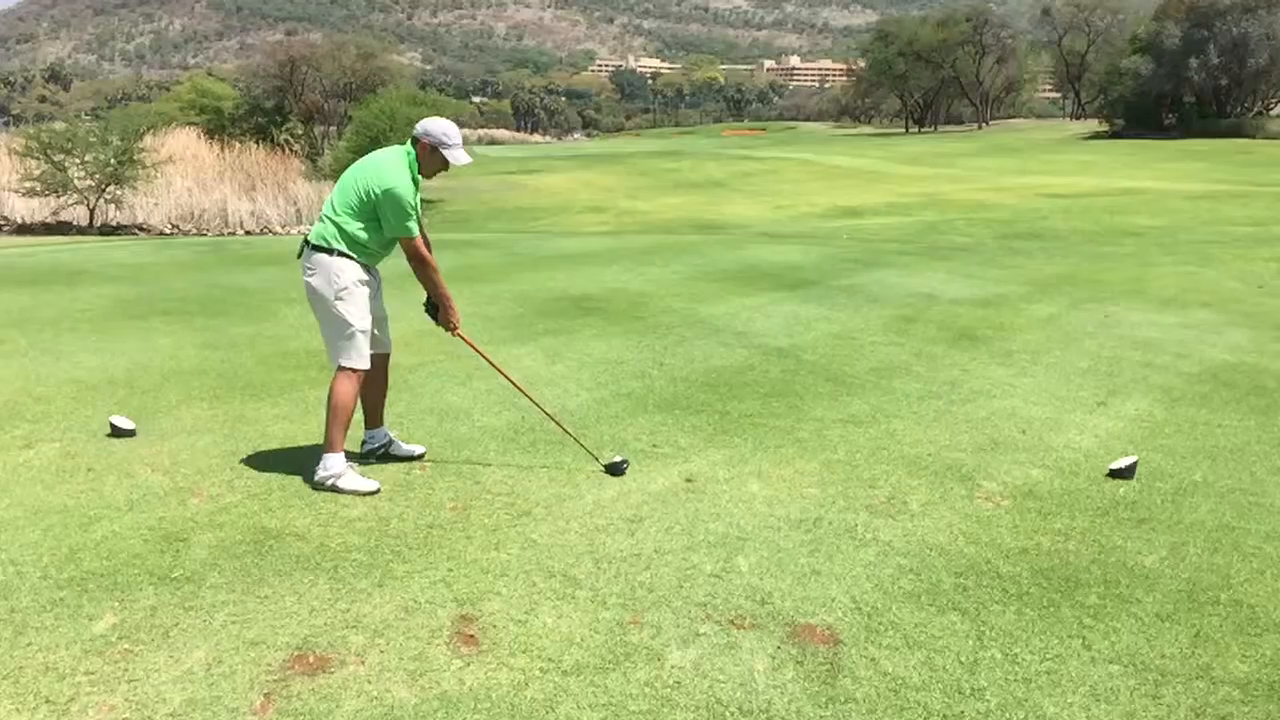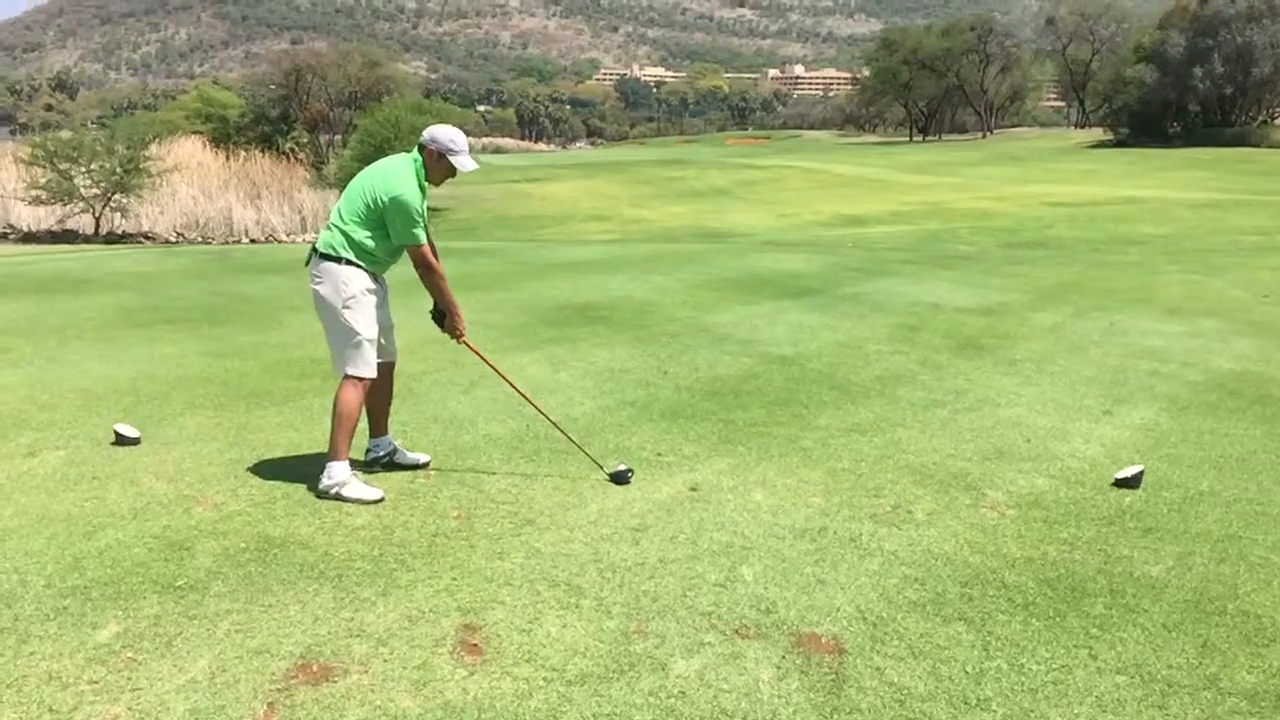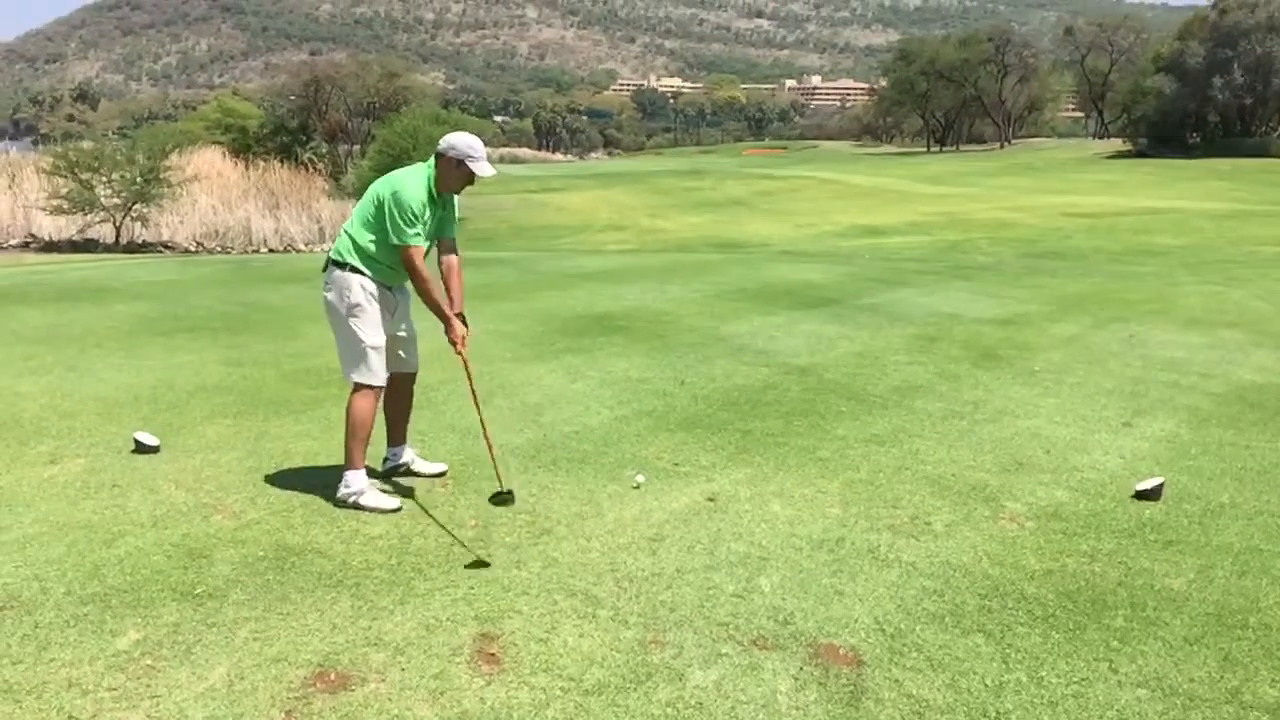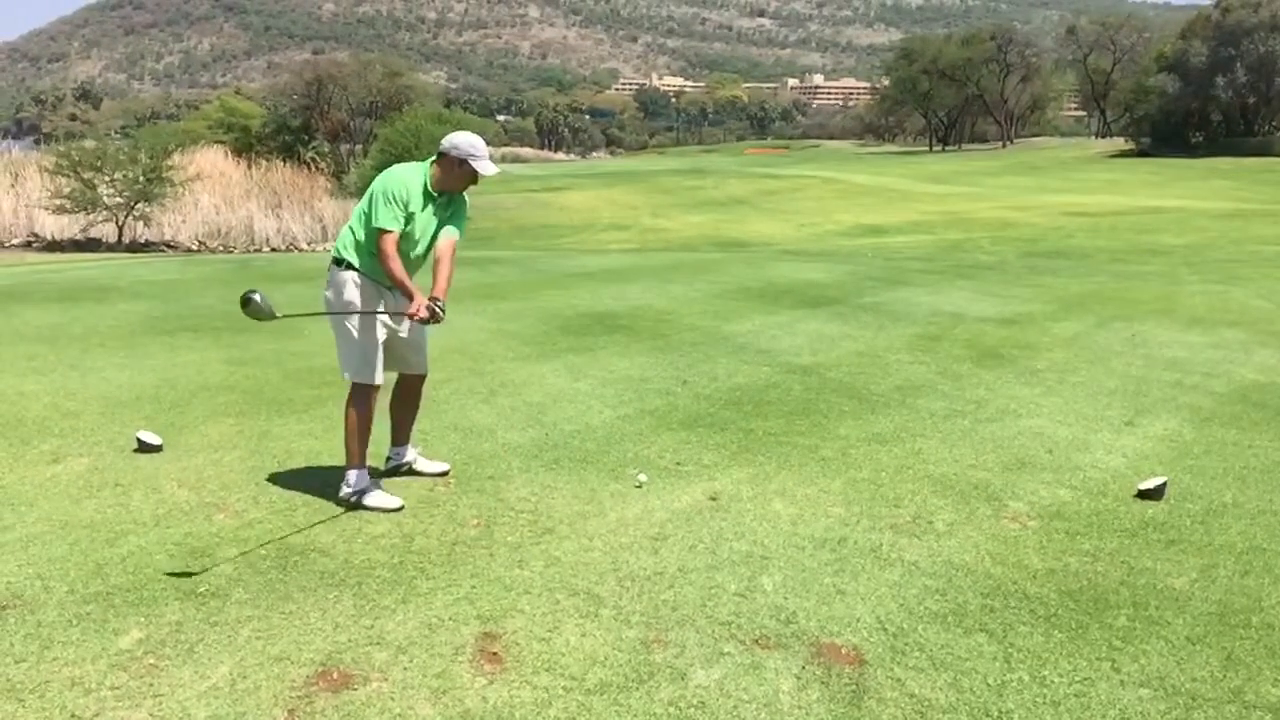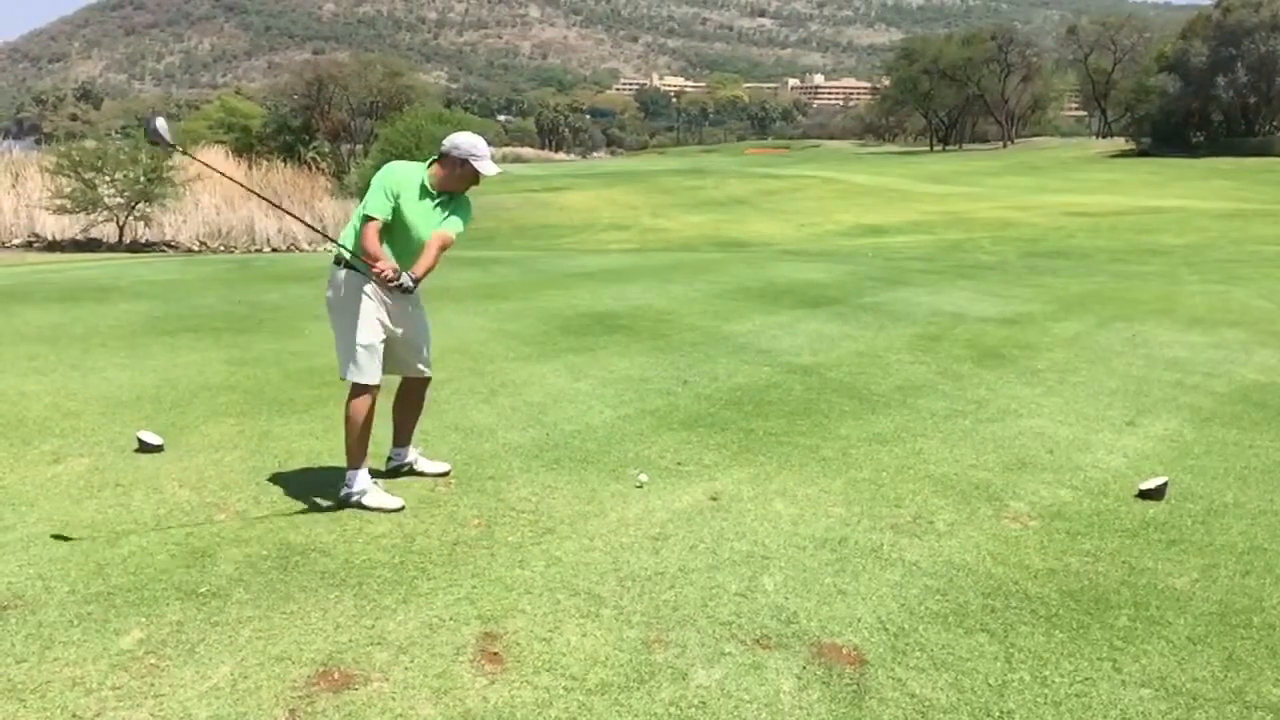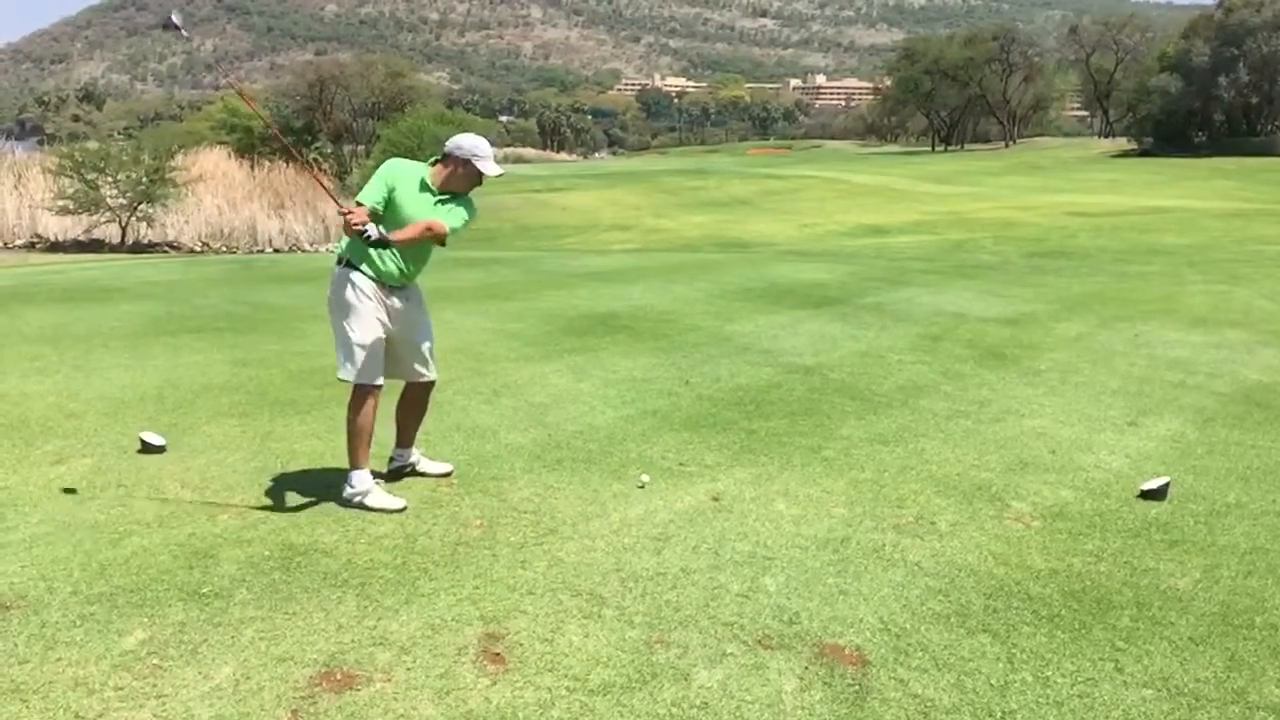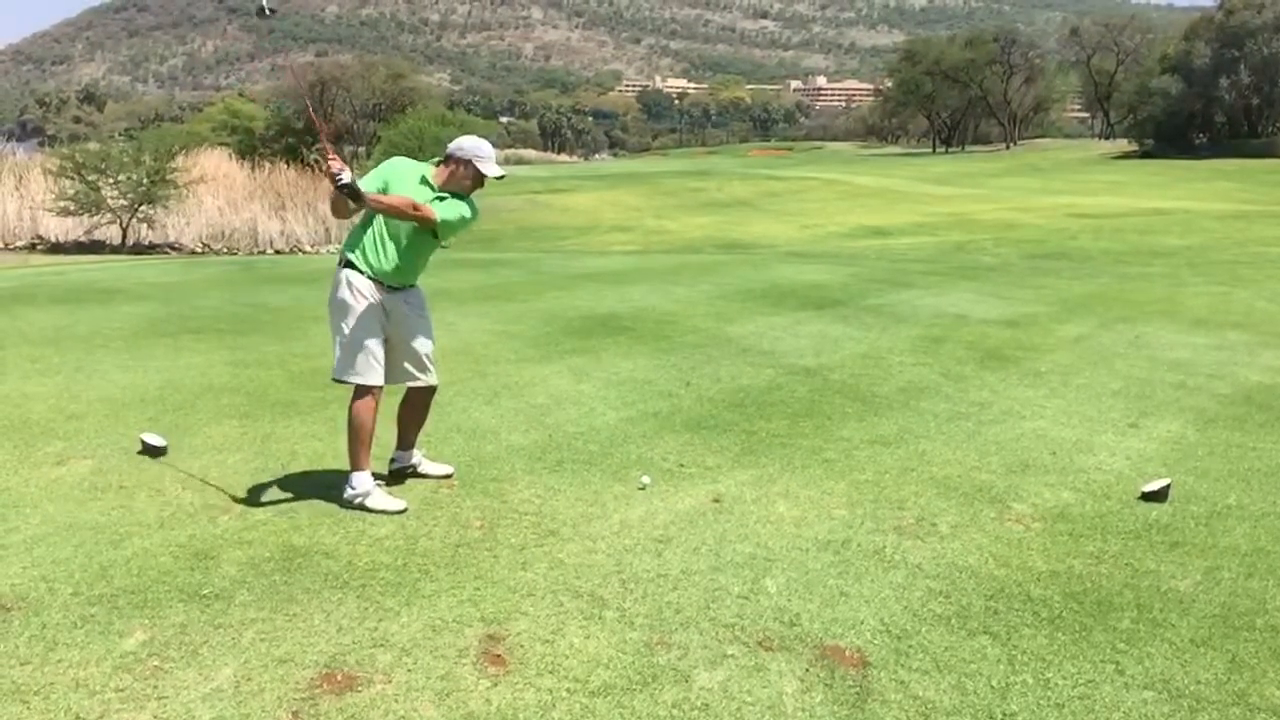
dt=0.5s
person 1, frame 1
left shoulder: (404, 165)
right shoulder: (394, 181)
left elbow: (421, 237)
right elbow: (416, 254)
left wrist: (435, 296)
right wrist: (446, 303)
left hip: (358, 264)
right hip: (335, 265)
left knee: (377, 353)
right knee: (353, 363)
left ankle: (376, 439)
right ankle: (331, 465)
person 1, frame 2
left shoulder: (410, 173)
right shoulder: (402, 190)
left elbow: (427, 245)
right elbow: (424, 262)
left wrist: (441, 304)
right wrist: (452, 310)
left hip: (364, 273)
right hip: (343, 274)
left knee: (383, 361)
right knee: (359, 372)
left ankle: (380, 447)
right ankle: (335, 473)
person 1, frame 3
left shoulder: (445, 197)
right shoulder: (407, 191)
left elbow: (449, 256)
right elbow: (415, 266)
left wrist: (458, 313)
right wrist: (447, 320)
left hip: (388, 285)
right hip: (356, 283)
left knee: (404, 371)
right knee: (370, 380)
left ankle: (397, 456)
right ankle: (353, 482)
person 1, frame 4
left shoulder: (456, 203)
right shoulder: (398, 181)
left elbow: (444, 252)
right elbow: (386, 250)
left wrist: (436, 300)
right wrist: (414, 294)
left hip: (396, 290)
right hip: (356, 281)
left knee: (414, 371)
right knee: (366, 380)
left ankle: (401, 455)
right ankle: (355, 480)
person 1, frame 5
left shoulder: (459, 205)
right shoulder: (395, 175)
left elbow: (437, 244)
right elbow: (368, 235)
left wrist: (411, 277)
right wrist: (382, 264)
left hip: (401, 290)
right hip: (358, 281)
left knee: (418, 373)
right knee: (366, 380)
left ankle: (401, 455)
right ankle: (355, 481)
person 1, frame 6
left shoulder: (461, 207)
right shoulder: (397, 171)
left elbow: (427, 229)
right elbow: (353, 221)
left wrist: (384, 237)
right wrist: (355, 222)
left hip: (403, 290)
right hip: (360, 281)
left knee: (422, 377)
right knee: (368, 381)
left ankle: (403, 457)
right ankle: (358, 482)
person 1, frame 7
left shoulder: (463, 208)
right shoulder: (398, 168)
left elbow: (416, 211)
right elbow: (340, 210)
left wrist: (361, 196)
right wrist: (341, 184)
left hip: (404, 293)
right hip: (360, 282)
left knee: (424, 381)
right knee: (369, 384)
left ankle: (405, 457)
right ankle: (359, 483)
